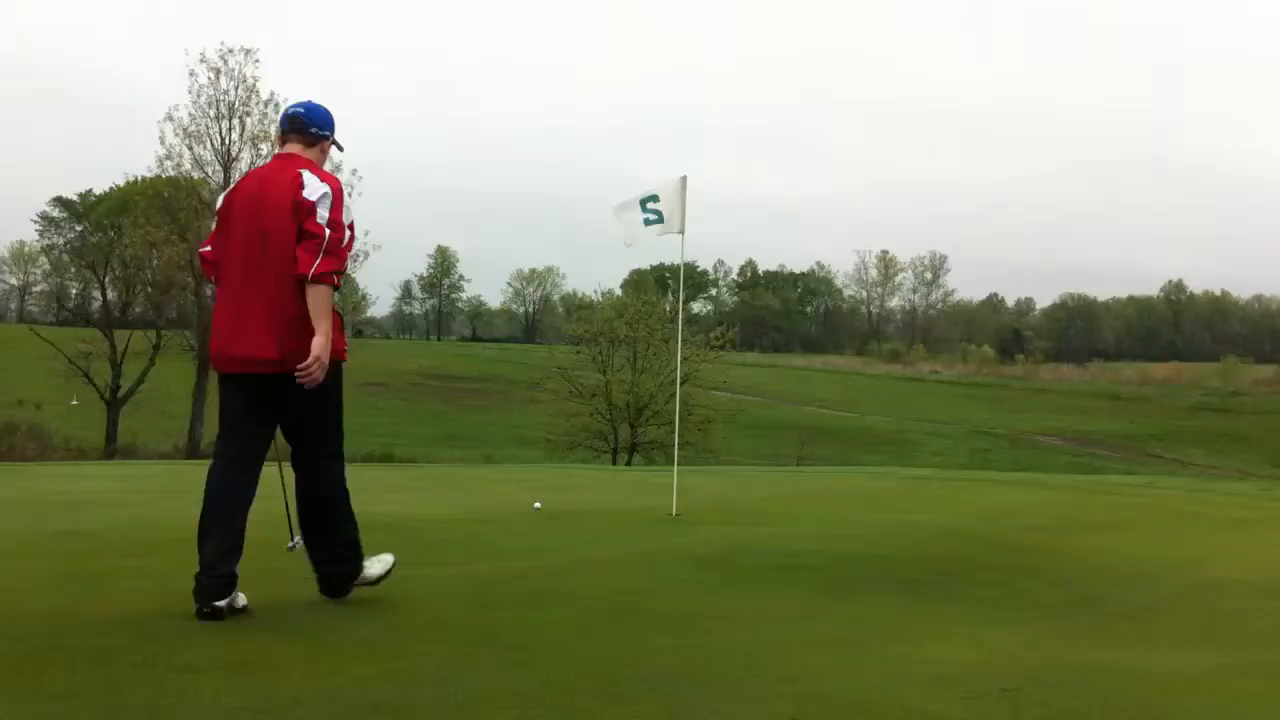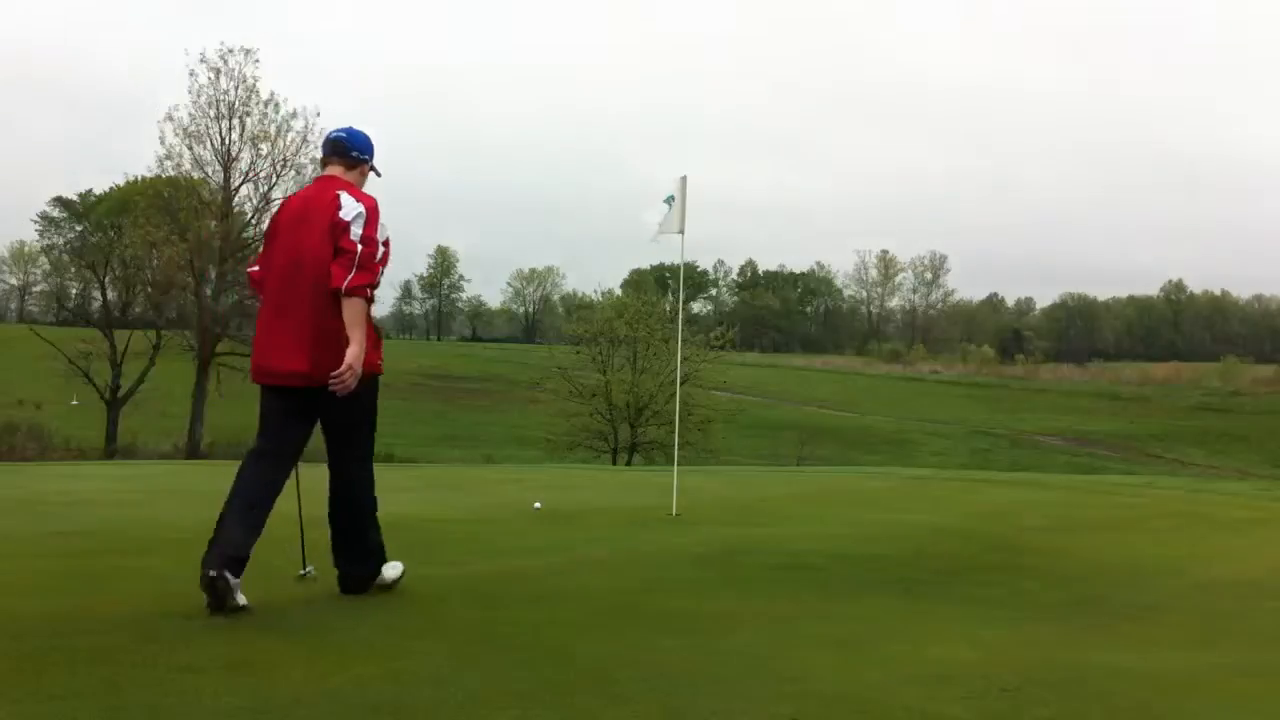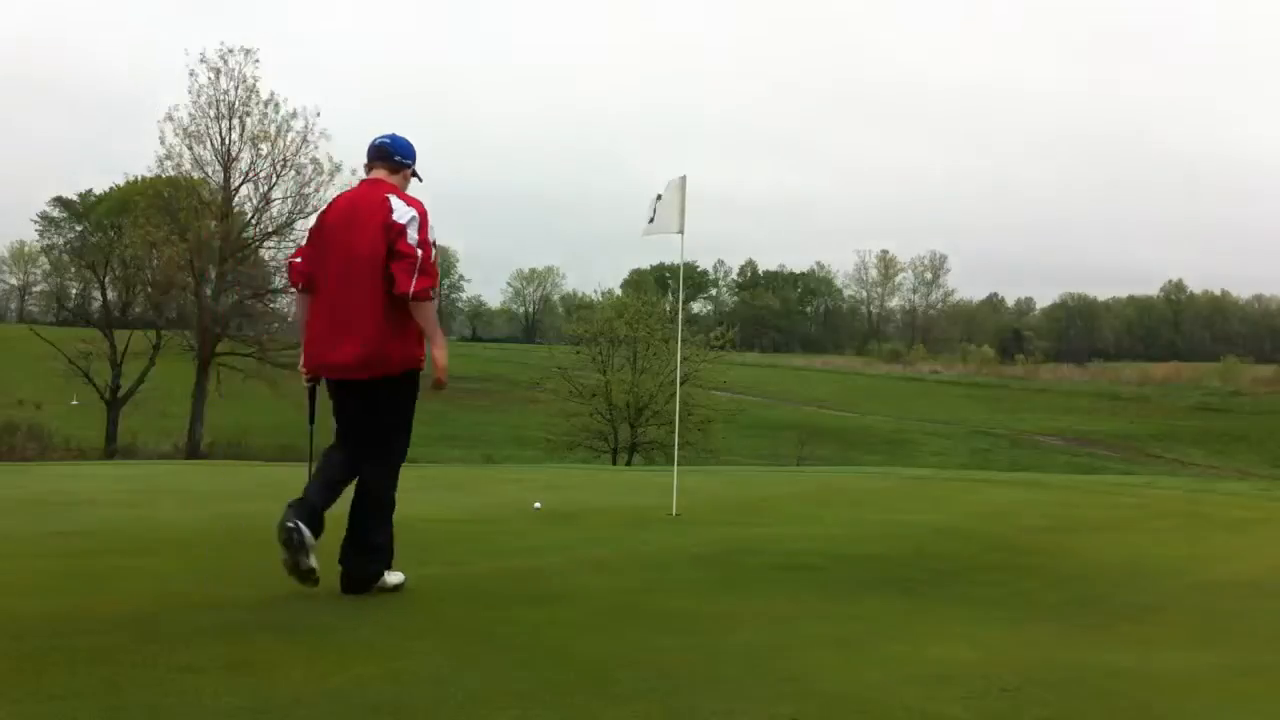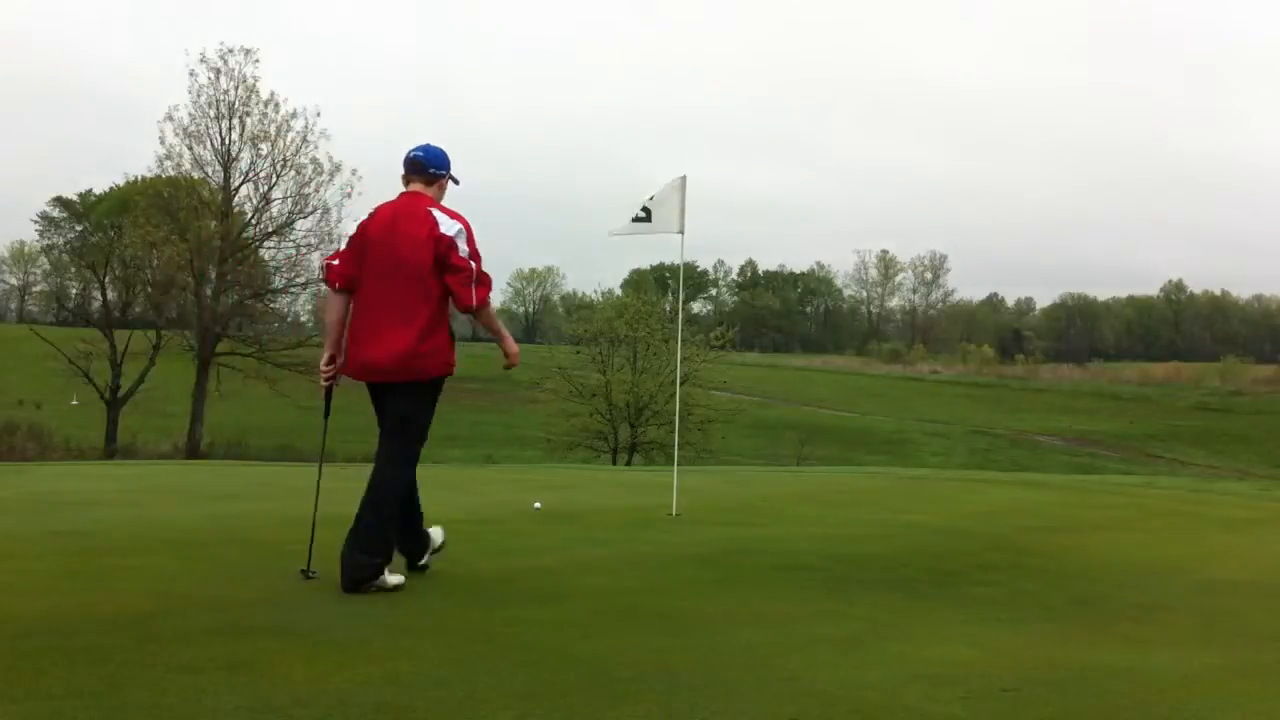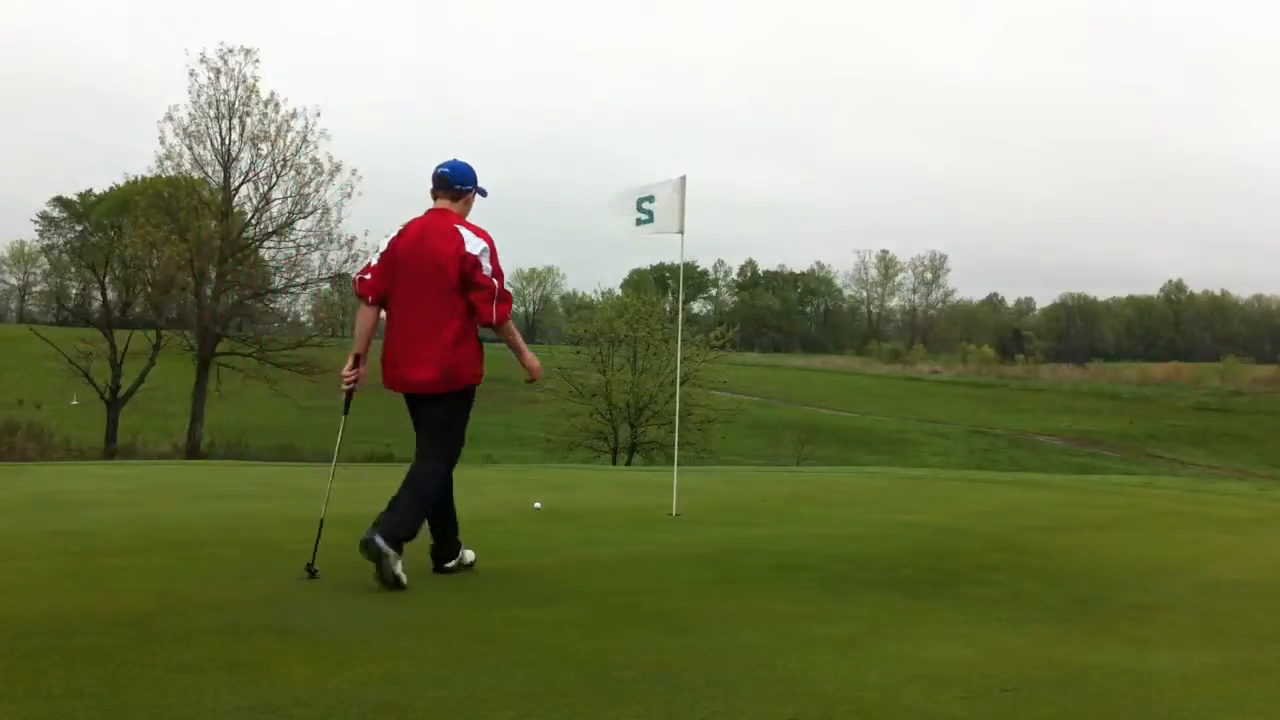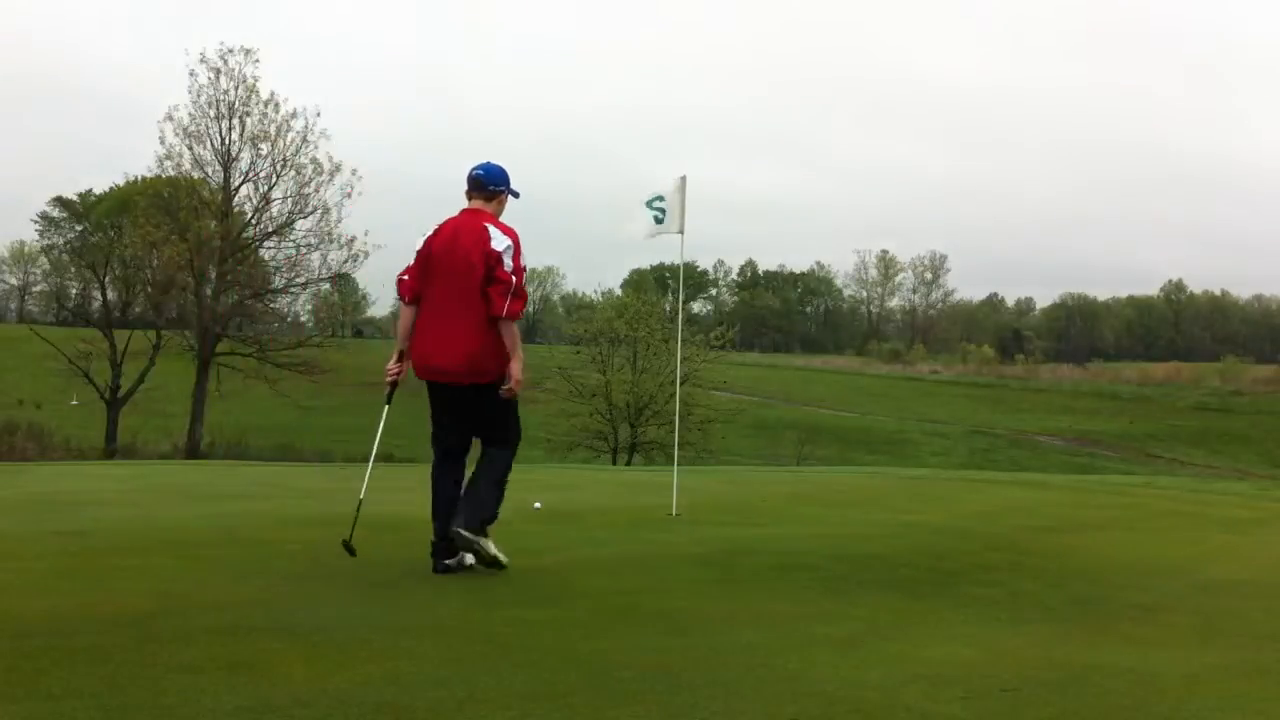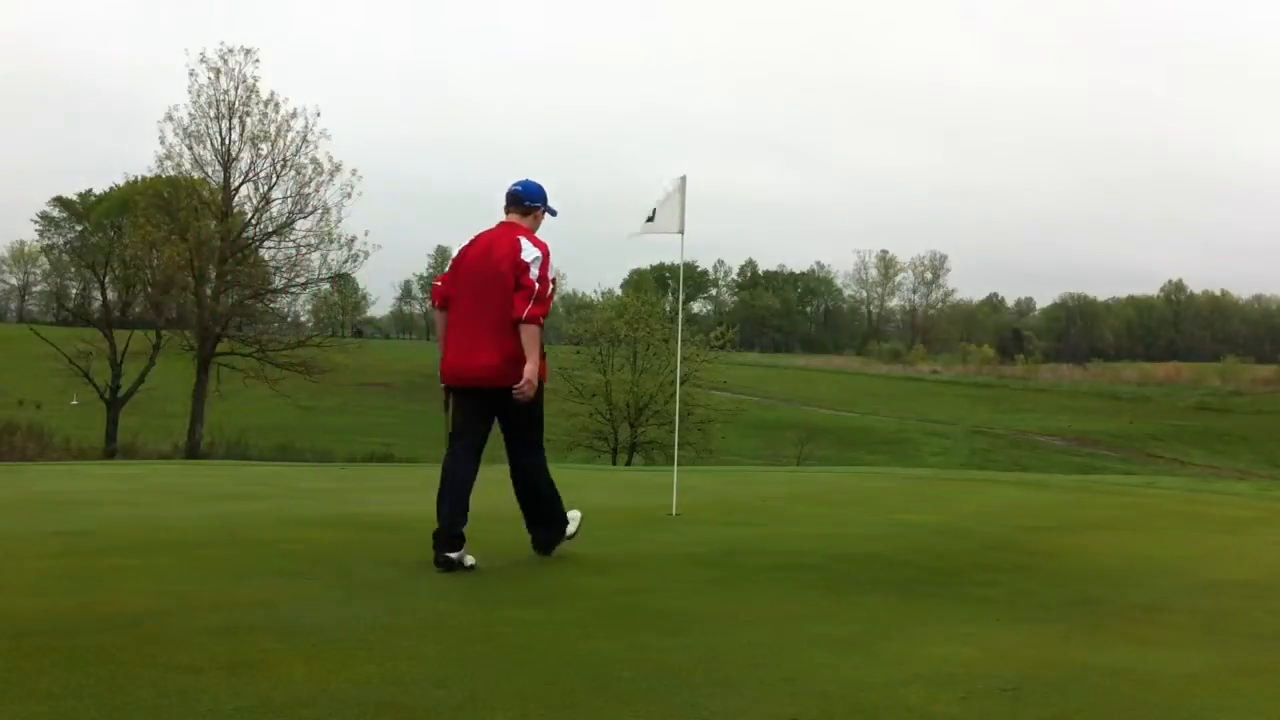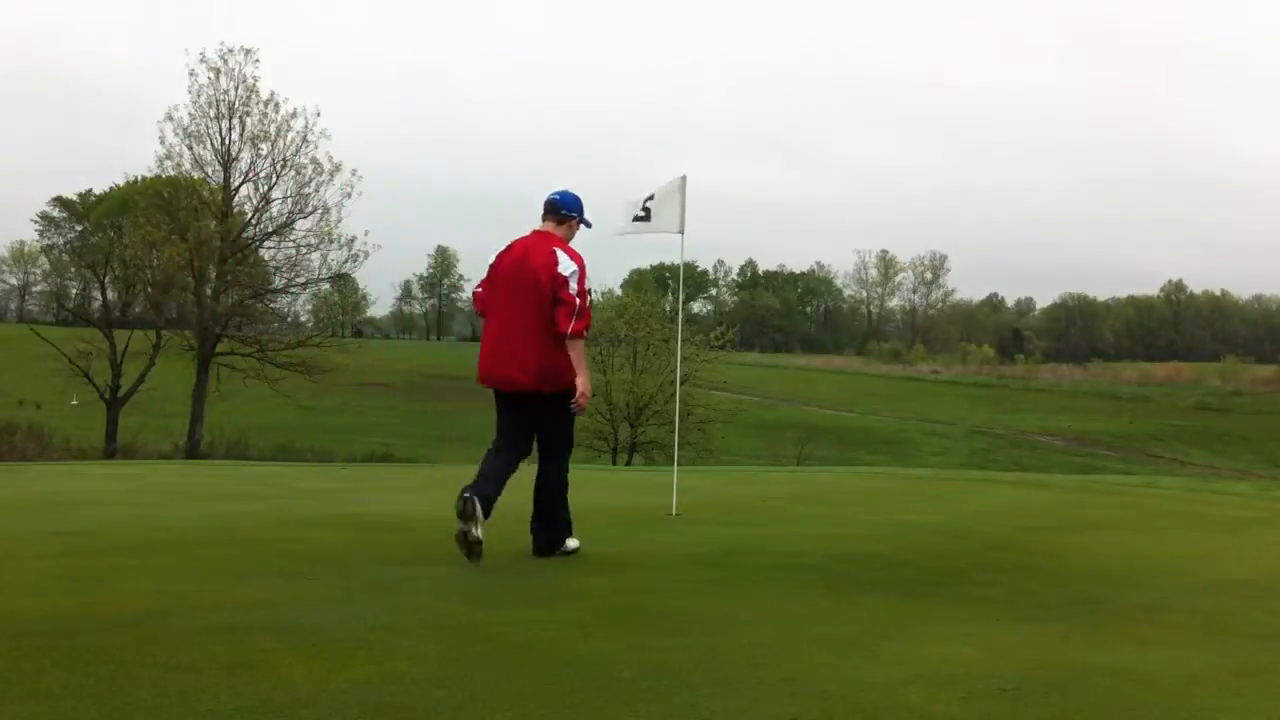
dt=0.2s
person 1, frame 1
left shoulder: (240, 188)
right shoulder: (320, 186)
left elbow: (215, 266)
right elbow: (320, 265)
right wrist: (321, 335)
left hip: (238, 347)
right hip: (300, 347)
left knee: (234, 458)
right knee: (320, 461)
left ankle: (214, 585)
right ankle: (341, 569)
person 1, frame 2
left shoulder: (285, 208)
right shoulder: (356, 205)
left elbow: (264, 285)
right elbow: (352, 280)
right wrist: (357, 344)
left hip: (280, 356)
right hip: (336, 357)
left knee: (268, 458)
right knee: (352, 463)
left ankle: (224, 563)
right ankle: (362, 568)
person 1, frame 3
left shoulder: (331, 209)
right shoulder: (404, 210)
left elbow: (303, 282)
right elbow: (415, 284)
left wrist: (308, 349)
right wrist: (436, 345)
left hip: (333, 352)
right hip: (387, 354)
left knee: (349, 446)
right knee: (383, 456)
left ankle: (304, 516)
right ankle: (365, 568)
person 1, frame 4
left shoulder: (371, 221)
right shoulder: (447, 224)
left elbow: (338, 285)
right elbow: (472, 292)
left wrist: (332, 349)
right wrist: (504, 338)
left hip: (372, 356)
right hip: (419, 358)
left knee: (401, 446)
right knee: (398, 454)
left ankle: (414, 543)
right ankle: (364, 564)
person 1, frame 5
left shoulder: (401, 236)
right shoulder: (473, 239)
left elbow: (369, 297)
right elbow: (493, 309)
left wrist: (357, 356)
right wrist: (522, 353)
left hip: (408, 367)
right hip: (453, 369)
left knee: (434, 452)
right knee: (437, 458)
left ankle: (446, 550)
right ankle: (387, 535)
person 1, frame 6
left shoulder: (436, 235)
right shoulder: (502, 237)
left elbow: (409, 296)
right elbow: (507, 305)
left wrist: (401, 353)
right wrist: (515, 360)
left hip: (436, 361)
right hip: (481, 366)
left knee: (448, 450)
right knee: (501, 442)
left ankle: (446, 550)
right ankle: (472, 523)
person 1, frame 7
left shoulder: (471, 246)
right shoulder: (531, 248)
left elbow: (441, 302)
right elbow: (529, 310)
left wrist: (451, 355)
right wrist: (533, 364)
left hip: (465, 366)
right hip: (510, 368)
left knee: (462, 451)
right knee: (527, 451)
left ankle: (449, 544)
right ankle: (550, 529)
person 1, frame 8
left shoulder: (507, 253)
right shoulder: (566, 259)
left elbow: (483, 307)
right elbow: (572, 322)
right wrist: (581, 376)
left hip: (503, 367)
right hip: (549, 371)
left knee: (509, 444)
right knee: (555, 452)
left ankle: (476, 498)
right ankle: (551, 538)
